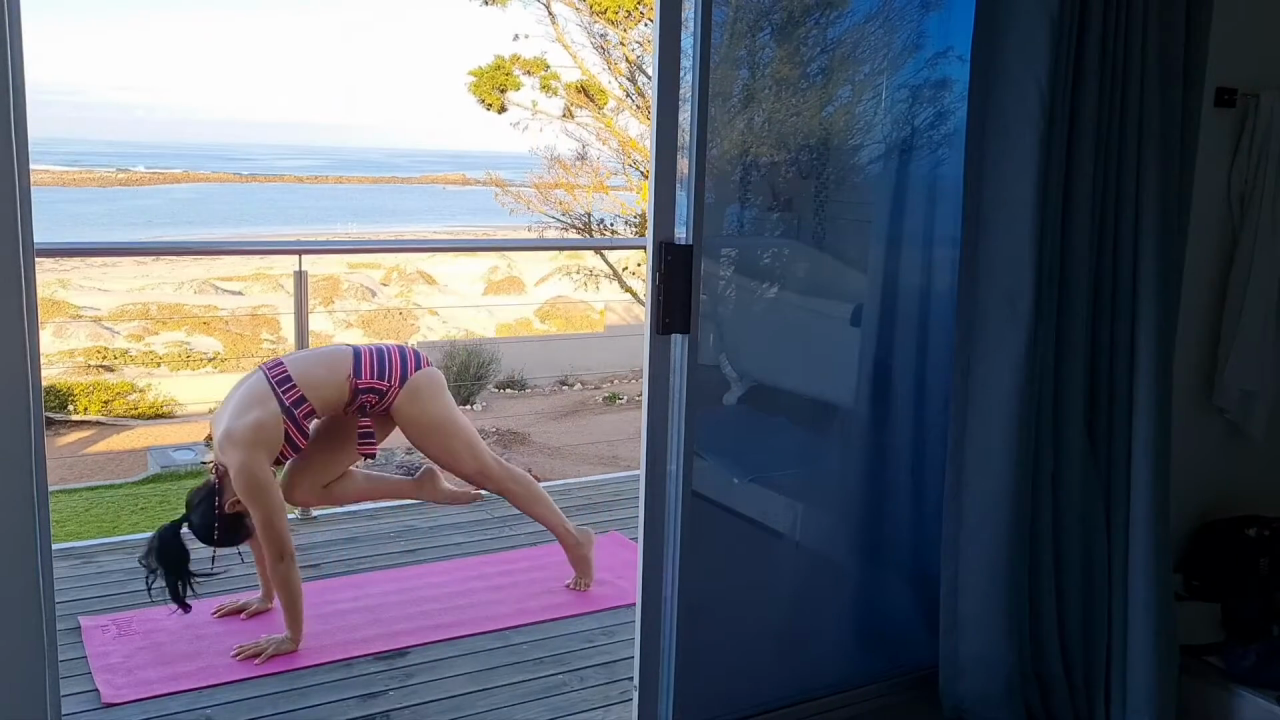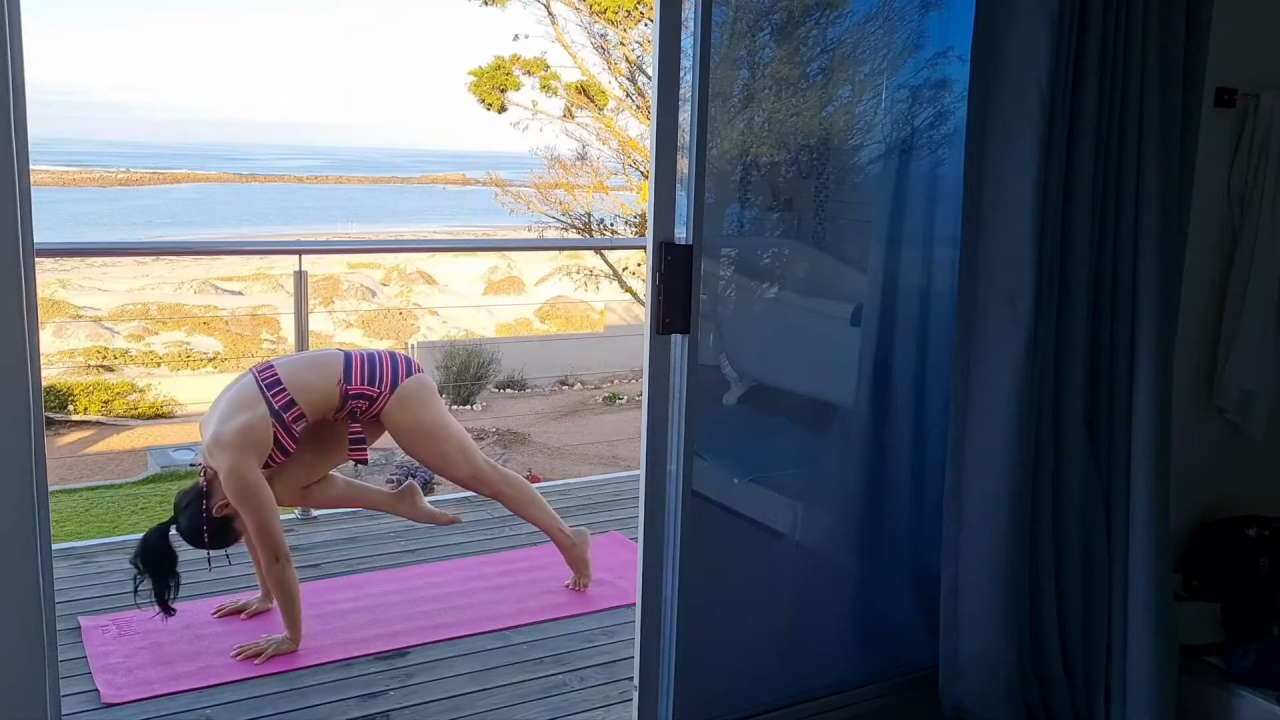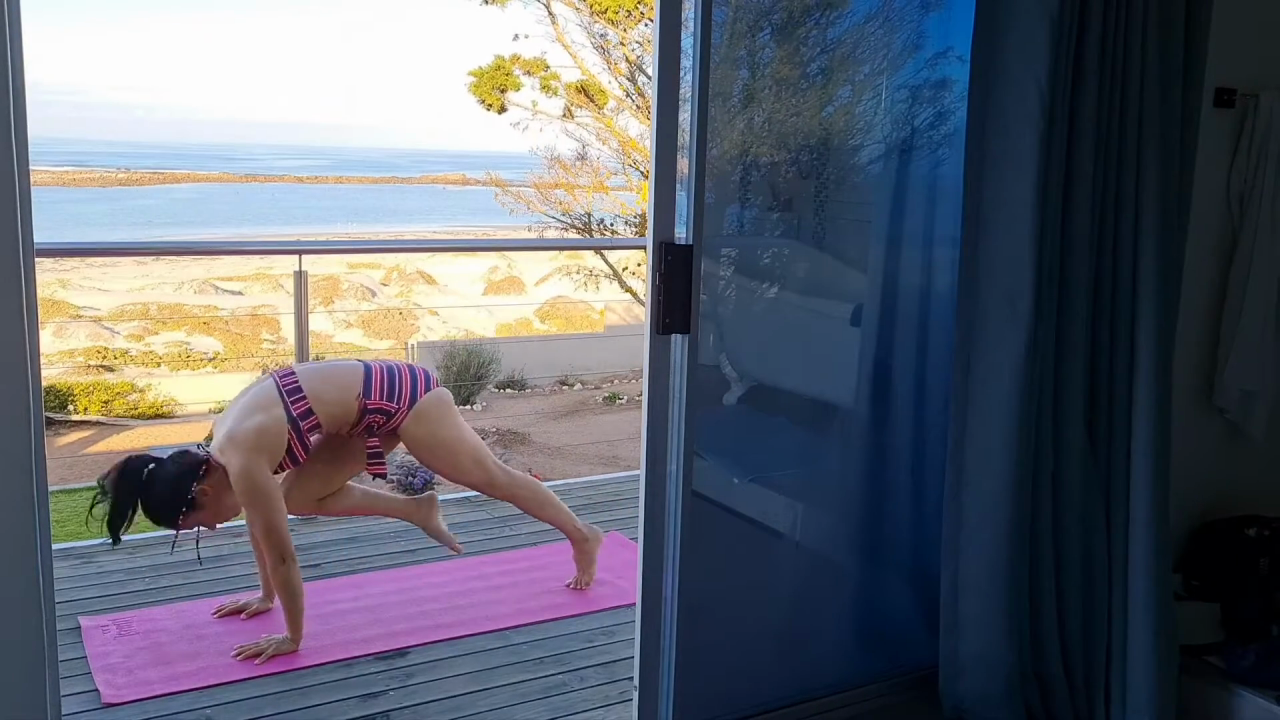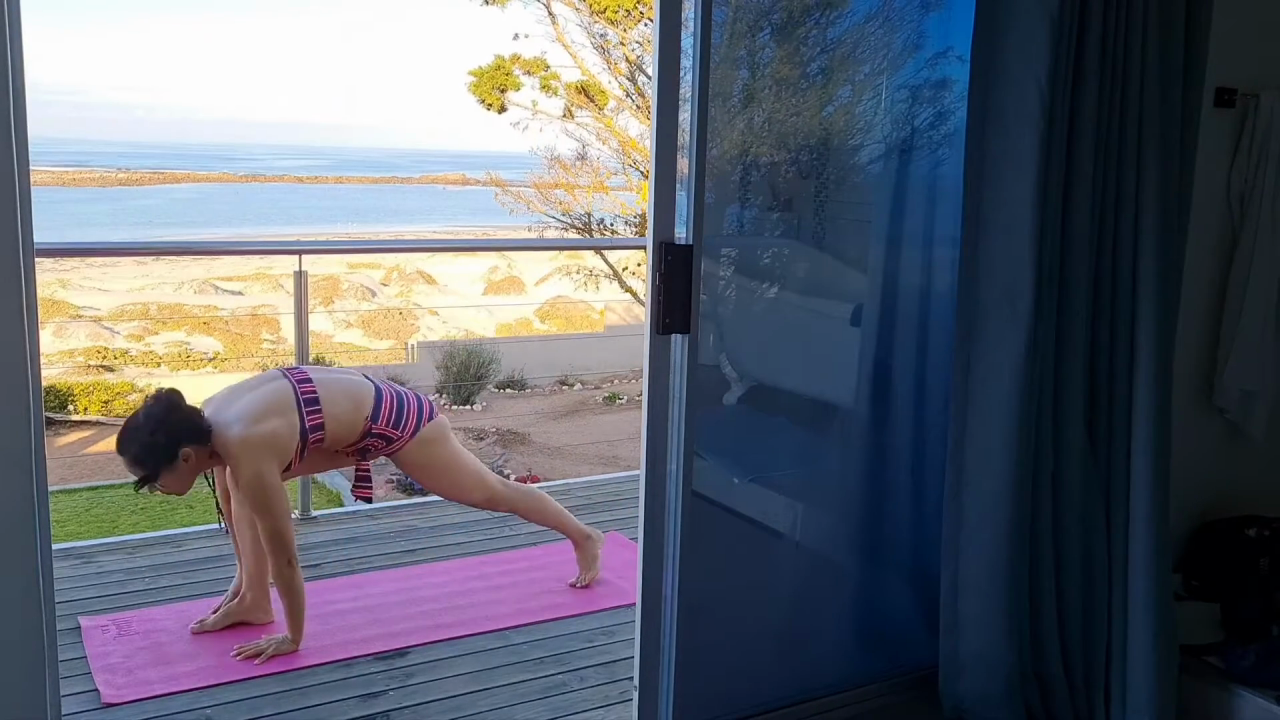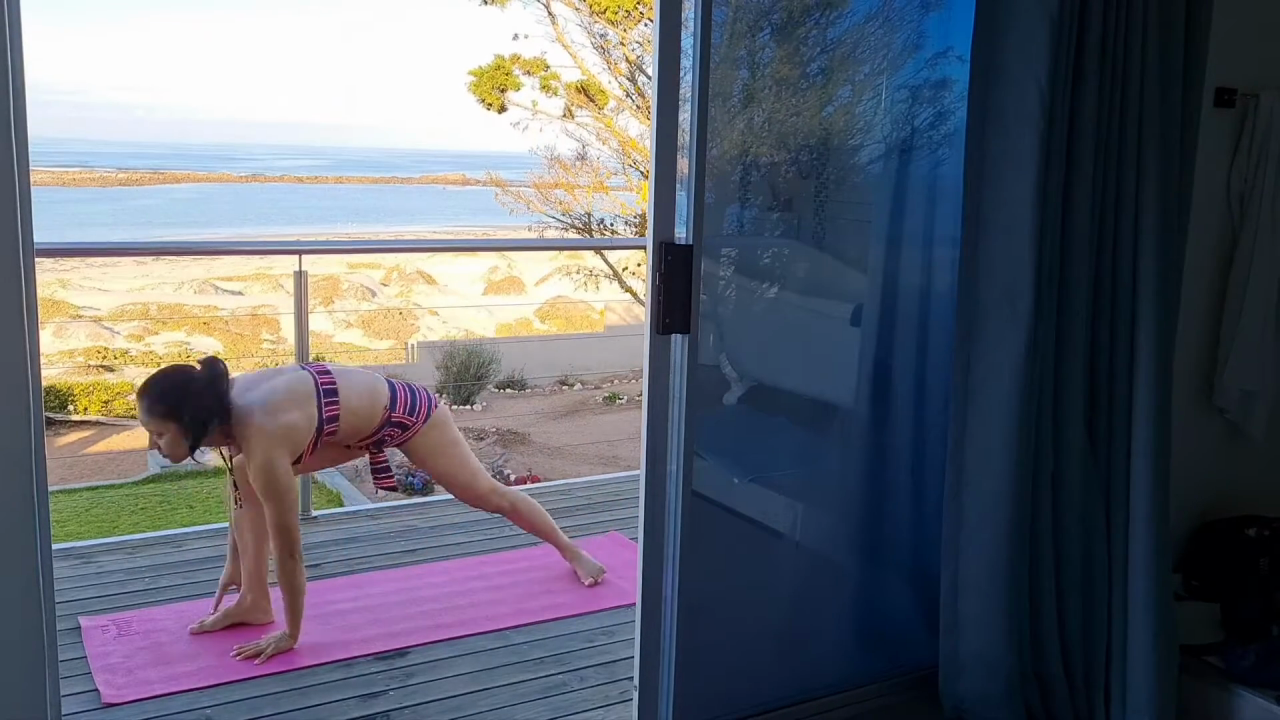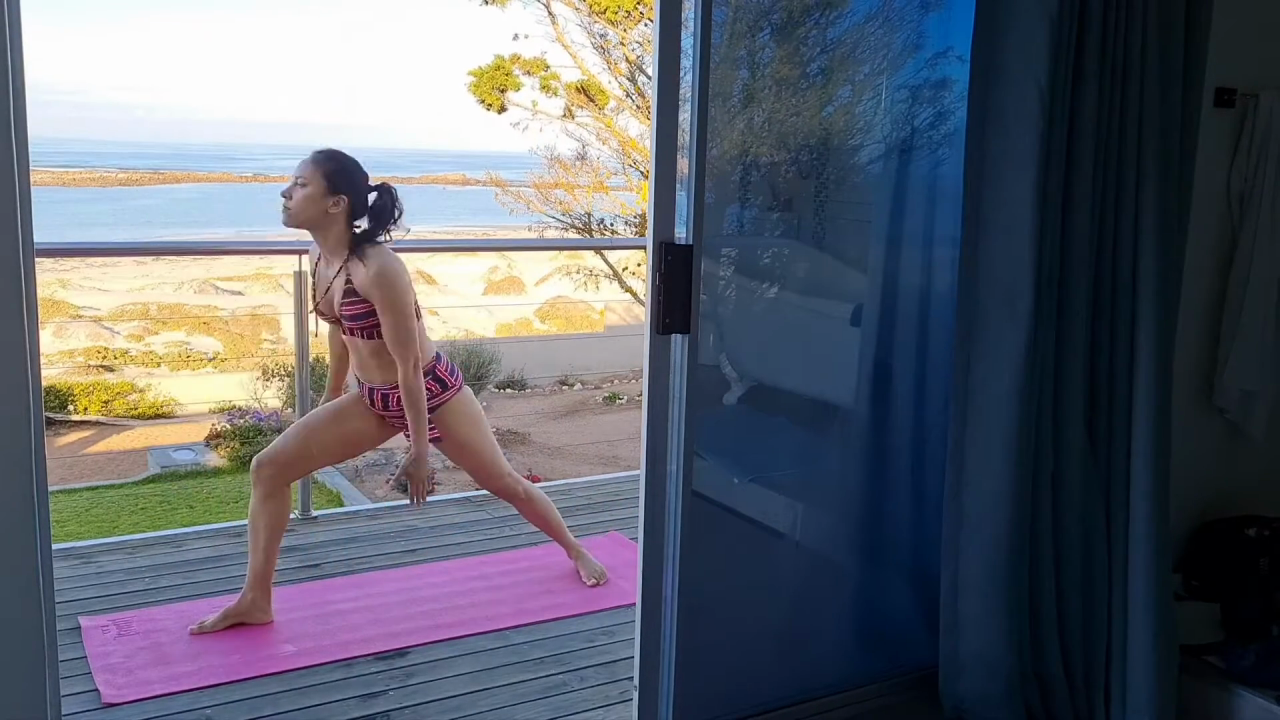
dt=0.2s
person 1, frame 1
left shoulder: (242, 458)
right shoulder: (225, 438)
left elbow: (280, 551)
right elbow: (261, 524)
left wrist: (293, 637)
right wrist: (266, 594)
left hip: (390, 376)
right hip: (370, 383)
left knee: (485, 470)
right knee: (301, 488)
left ankle: (573, 540)
right ankle: (421, 487)
person 1, frame 2
left shoulder: (231, 462)
right shoulder: (215, 441)
left elbow: (275, 552)
right elbow: (257, 520)
left wrist: (292, 637)
right wrist: (265, 594)
left hip: (380, 383)
right hip: (363, 389)
left knee: (478, 474)
right knee: (282, 485)
left ankle: (570, 540)
right ankle: (401, 502)
person 1, frame 3
left shoulder: (241, 459)
right shoulder: (220, 451)
left elbow: (279, 551)
right elbow: (261, 522)
left wrist: (292, 637)
right wrist: (270, 595)
left hip: (398, 394)
right hip: (371, 392)
left knee: (491, 477)
right knee: (306, 497)
left ankle: (581, 538)
right ankle: (417, 510)
person 1, frame 4
left shoulder: (246, 452)
right shoulder: (206, 422)
left elbow: (284, 554)
right elbow: (233, 504)
left wrist: (293, 636)
right wrist: (245, 581)
left hip: (397, 419)
right hip: (358, 411)
left knee: (488, 492)
left ankle: (583, 538)
right ankle: (252, 601)
person 1, frame 5
left shoulder: (261, 441)
right shoulder: (225, 406)
left elbow: (285, 539)
right elbow: (243, 490)
left wrist: (292, 632)
right wrist: (236, 567)
left hip: (406, 412)
right hip: (354, 433)
left knee: (485, 493)
right knee: (251, 500)
left ankle: (568, 547)
right ankle: (254, 601)
person 1, frame 6
left shoulder: (373, 263)
right shoulder: (322, 255)
left elbow: (411, 362)
left wrist: (417, 450)
right wrist: (330, 400)
left hip: (430, 390)
right hip: (371, 398)
left knee: (507, 485)
right knee: (269, 467)
left ankle: (576, 552)
right ankle: (256, 603)
